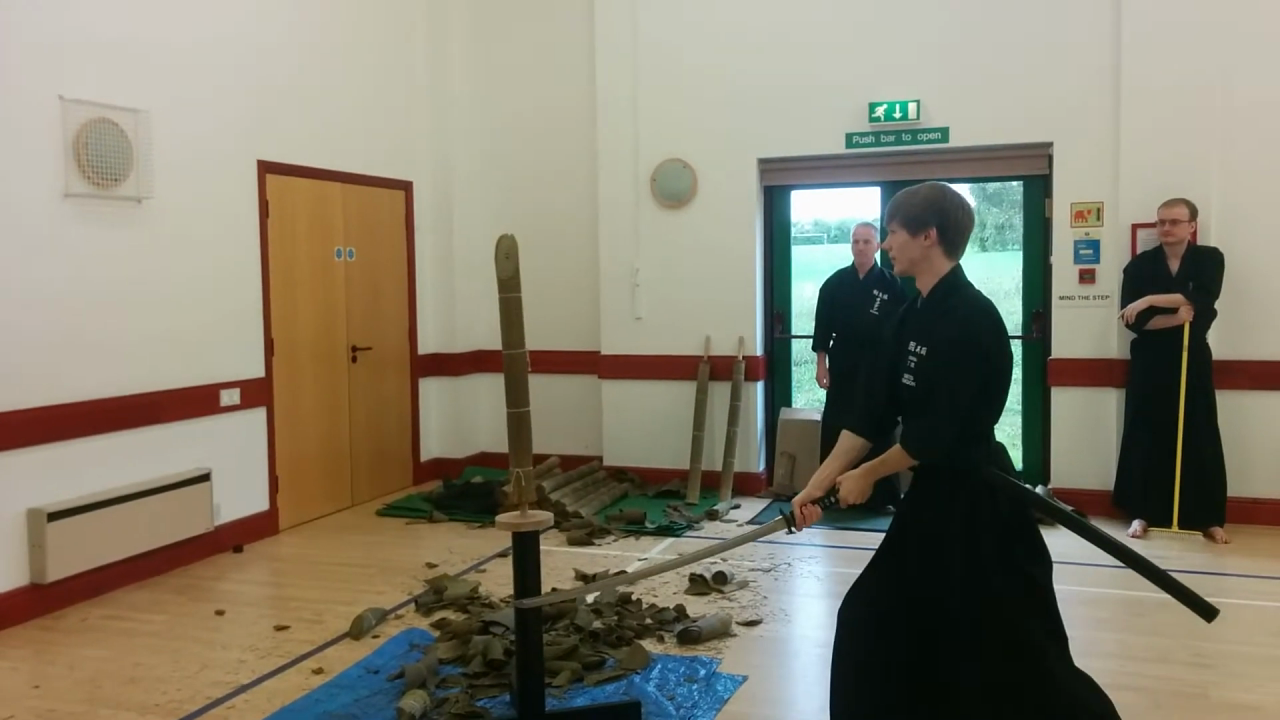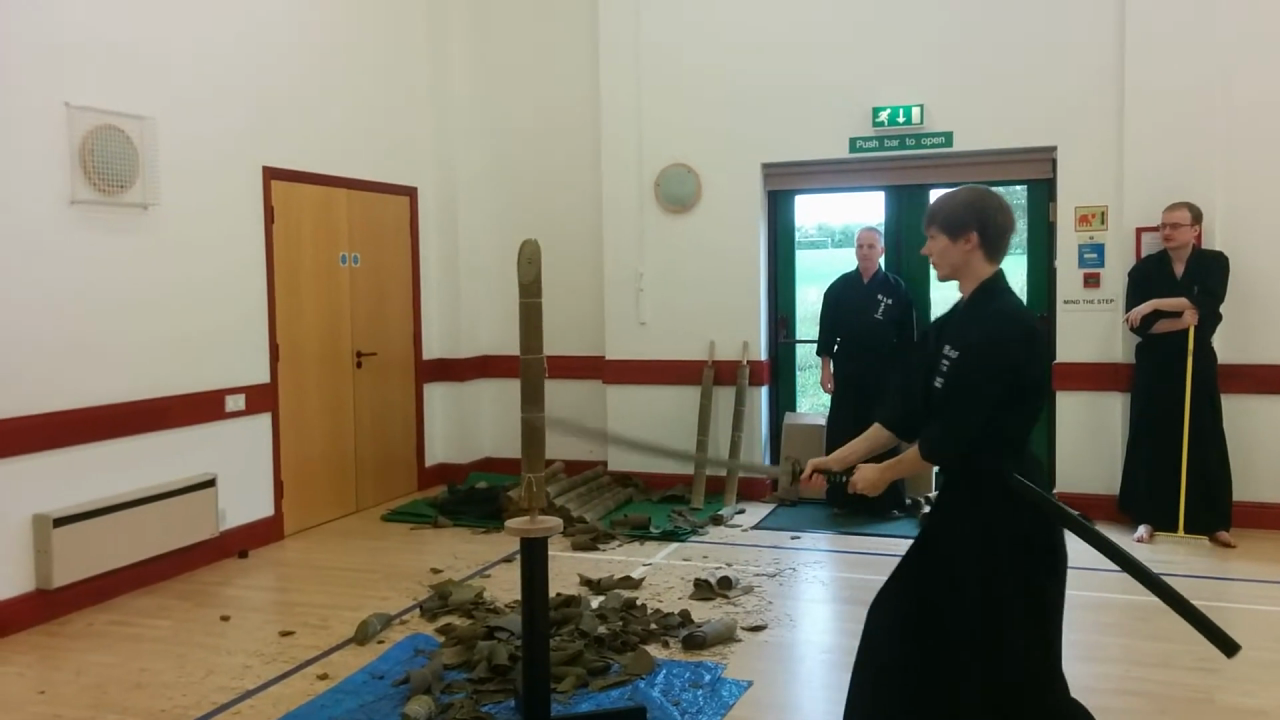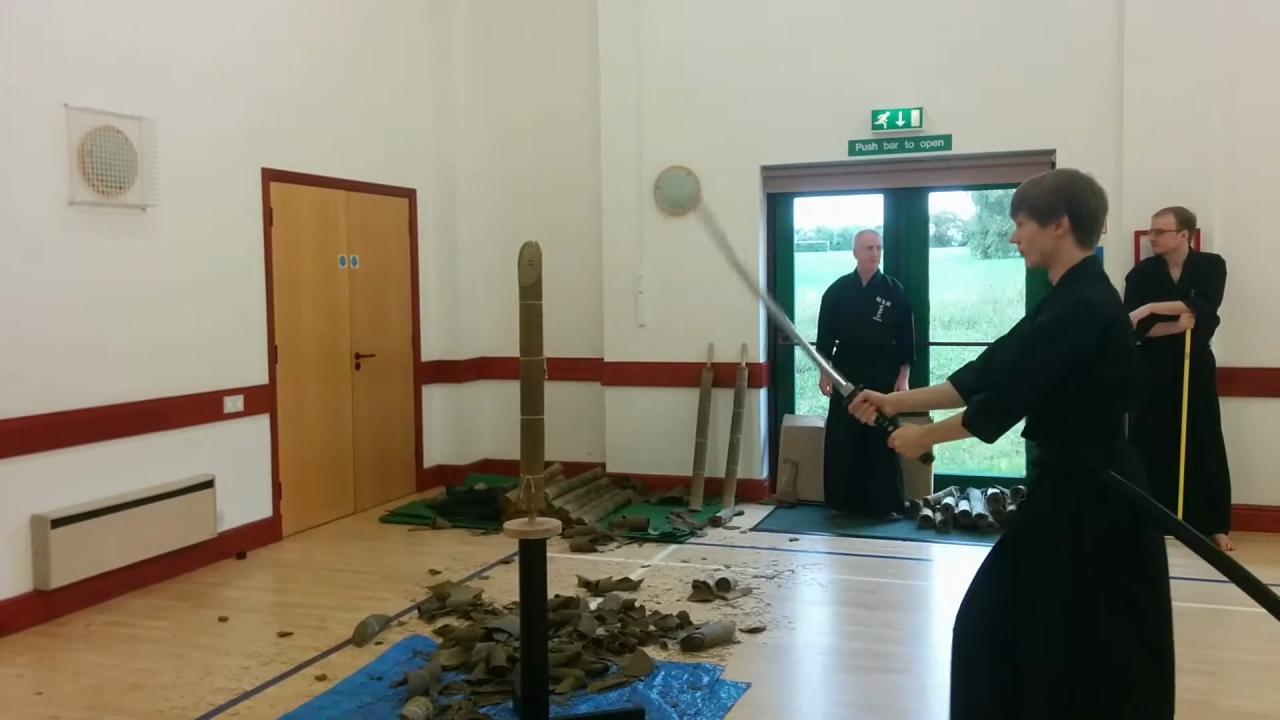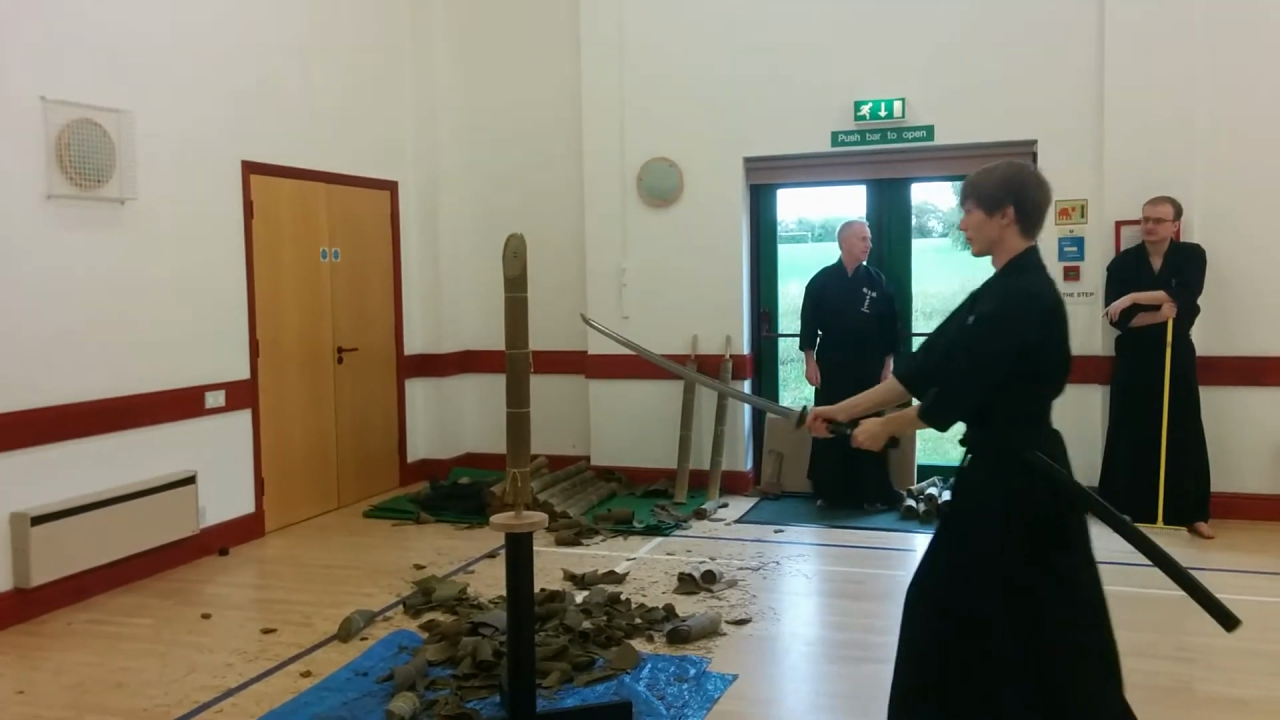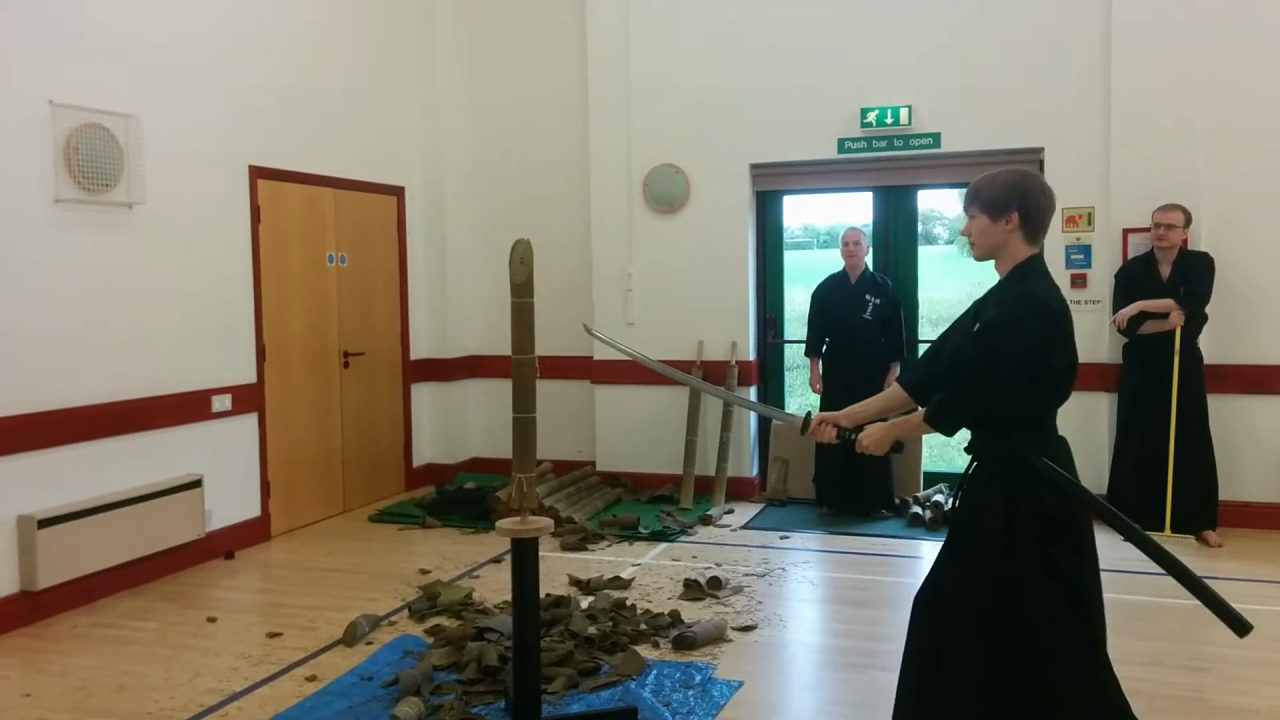
dt=0.5s
person 1, frame 1
left shoulder: (971, 319)
right shoulder: (915, 316)
left elbow: (938, 431)
right elbow: (873, 410)
left wrist: (867, 475)
right wrist: (820, 481)
left hip: (977, 502)
right hip: (935, 495)
left knee: (1016, 651)
right knee: (874, 622)
person 1, frame 2
left shoulder: (1004, 326)
right shoulder: (959, 321)
left elbow: (955, 433)
right elbow: (909, 409)
left wrist: (884, 474)
right wrist: (841, 456)
left hip: (1004, 507)
right hip: (969, 499)
left knee: (1009, 663)
right knee: (905, 627)
person 1, frame 3
left shoulder: (1082, 310)
right shoulder: (1070, 303)
left elbow: (1006, 400)
right elbow: (989, 375)
left wrist: (926, 436)
right wrist: (897, 401)
left hip: (1091, 501)
right hip: (1070, 489)
left knee: (1100, 662)
right knee: (998, 620)
person 1, frame 4
left shoulder: (1023, 299)
right shoulder: (1005, 290)
left elbow: (959, 392)
right elbow: (928, 365)
left wrist: (886, 427)
right wrist: (847, 408)
left hip: (1018, 479)
right hip: (1002, 469)
left knee: (1045, 625)
right knee: (953, 604)
person 1, frame 5
left shoulder: (1030, 305)
right shoulder: (1009, 297)
left elbow: (964, 399)
right elbow: (933, 372)
left wrist: (889, 432)
right wrist: (851, 414)
left hip: (1026, 487)
right hip: (1007, 477)
left knee: (1045, 637)
right knee: (961, 616)
person 2, frame 1
left shoulder: (1210, 260)
right shoulder: (1139, 265)
left elbow: (1201, 300)
right elbow: (1133, 320)
left wrist: (1150, 300)
right wrist: (1176, 316)
left hip: (1192, 359)
right hip: (1150, 360)
left knee: (1200, 437)
right knee: (1145, 436)
left ankle: (1209, 518)
right ankle: (1141, 513)
person 2, frame 2
left shoulder: (1214, 263)
right shoulder: (1144, 269)
left elbow: (1206, 305)
right elbow: (1137, 323)
left wrist: (1155, 304)
right wrist: (1179, 321)
left hip: (1197, 362)
right hip: (1155, 364)
left knee: (1205, 442)
right knee: (1151, 441)
left ankle: (1214, 522)
right ankle: (1148, 518)
person 2, frame 3
left shoulder: (1211, 266)
right shoulder: (1142, 273)
left elbow: (1202, 307)
right elbow: (1136, 327)
left wrist: (1152, 307)
right wrist: (1177, 324)
left hip: (1195, 366)
right hip: (1154, 368)
left knee: (1203, 445)
right knee: (1150, 443)
left ankle: (1213, 525)
person 2, frame 4
left shoulder: (1192, 256)
right shoulder: (1123, 262)
left elbow: (1184, 298)
right elbow: (1118, 317)
left wrist: (1133, 298)
right wrist: (1159, 315)
left hip: (1176, 355)
right hip: (1134, 357)
left knee: (1184, 434)
right knee: (1130, 434)
left ankle: (1193, 513)
right ankle: (1126, 508)
person 2, frame 5
left shoulder: (1200, 264)
right shoulder: (1131, 270)
left elbow: (1192, 305)
right elbow: (1126, 325)
left wrist: (1142, 305)
right wrist: (1167, 321)
left hip: (1184, 363)
right hip: (1142, 365)
left knee: (1192, 442)
right knee: (1136, 441)
left ankle: (1201, 521)
right ankle: (1133, 516)
person 3, frame 1
left shoulder: (891, 284)
right shoulder: (835, 283)
right elbow: (822, 326)
right wrist: (821, 364)
right hip: (842, 368)
left knee: (879, 432)
right knee: (836, 431)
left ankle: (881, 495)
person 3, frame 2
left shoulder: (895, 288)
right shoulder: (839, 288)
left elbow: (907, 335)
right elbow: (827, 330)
right wrist: (826, 368)
left hip: (883, 374)
right hip: (847, 372)
right knee: (842, 435)
left ankle: (886, 501)
right ankle: (845, 498)
person 3, frame 3
left shoulder: (893, 290)
right shoulder: (838, 290)
left elbow: (905, 337)
right elbow: (825, 334)
left wrist: (903, 377)
right wrist: (825, 371)
left hip: (882, 376)
right hip: (846, 375)
left knee: (882, 438)
right knee: (842, 439)
left ankle: (885, 503)
right ankle: (844, 500)
person 3, frame 4
left shoulder: (877, 281)
right shoulder: (822, 280)
left elbow: (889, 327)
right elbow: (809, 324)
left wrist: (888, 366)
right wrist: (810, 362)
left hip: (868, 367)
right hip: (831, 366)
left ankle: (872, 494)
right ankle: (829, 492)
person 3, frame 5
left shoulder: (883, 287)
right shoulder: (827, 288)
left elbow: (895, 334)
right elbow: (815, 331)
left wrist: (893, 373)
right wrist: (814, 369)
left hip: (873, 373)
right hip: (836, 373)
left ankle: (875, 501)
right ankle: (833, 499)
